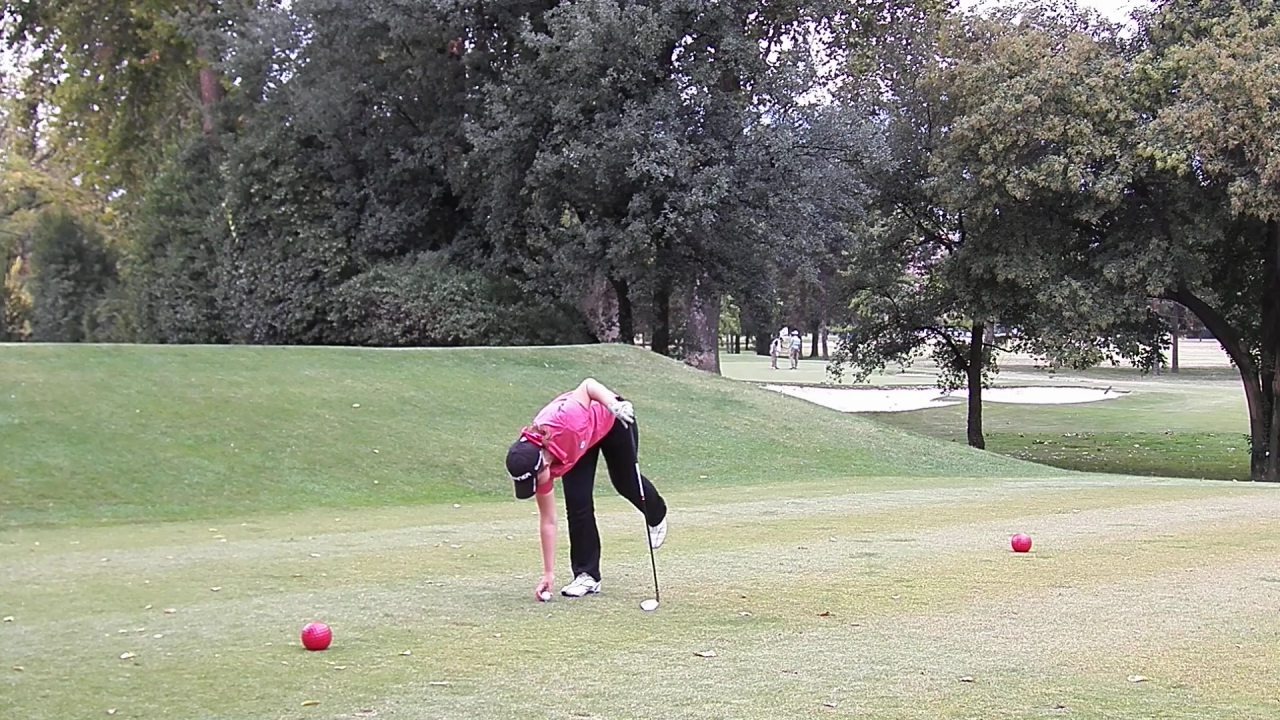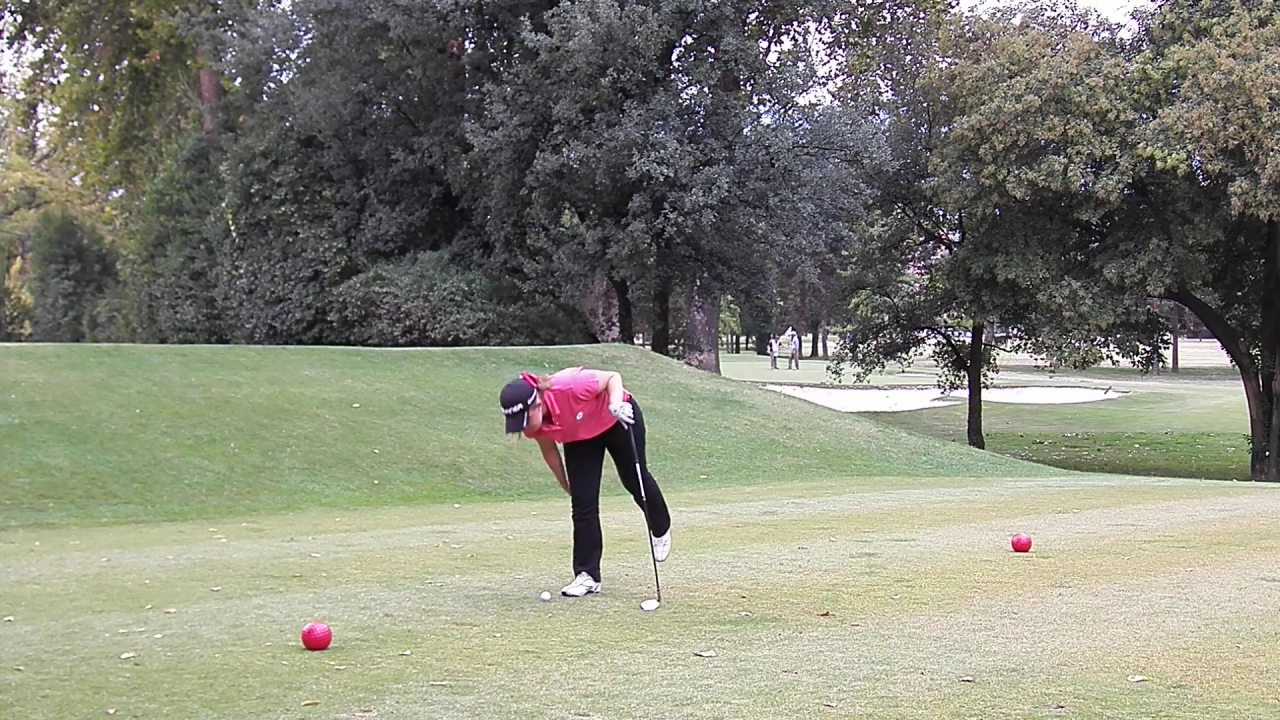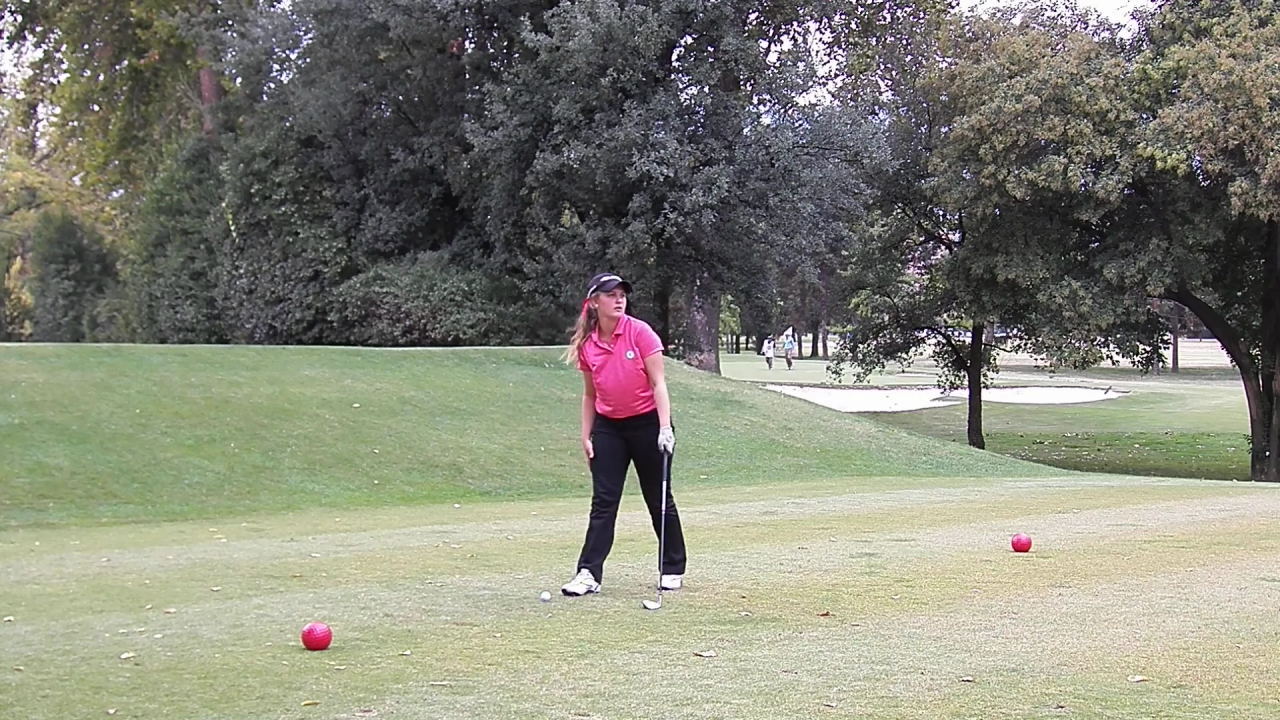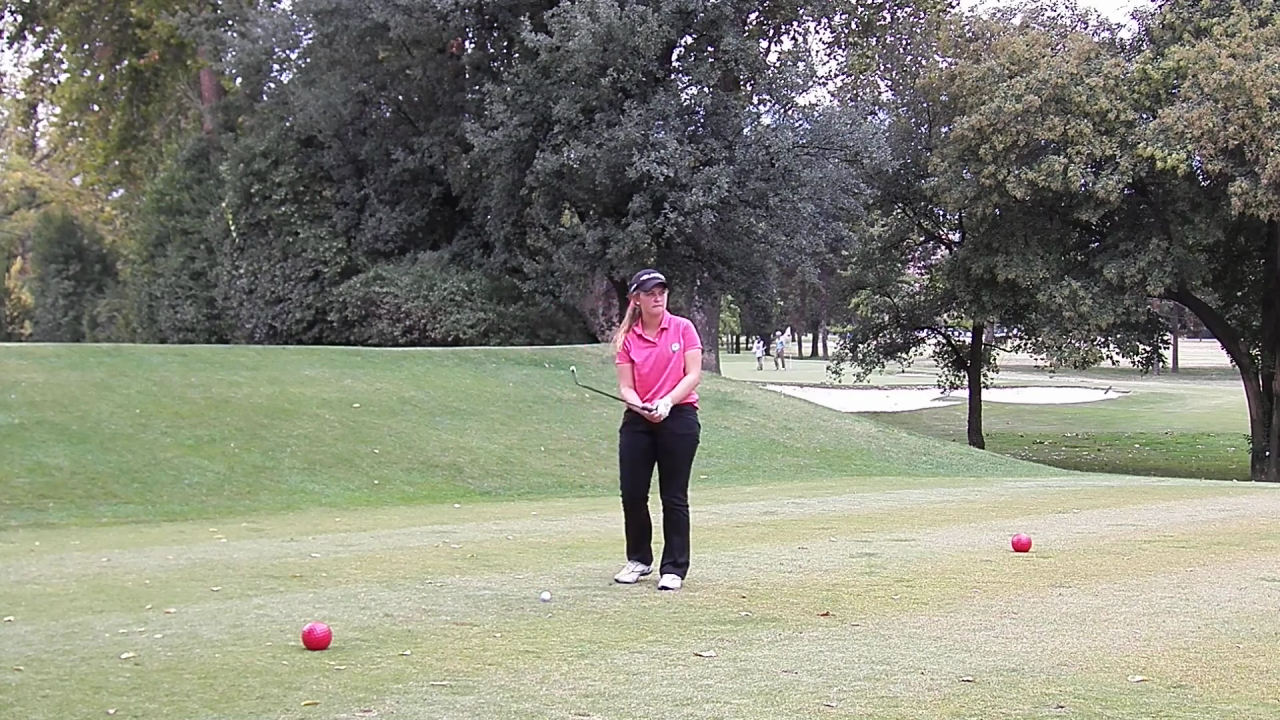
dt=0.7s
person 1, frame 1
left shoulder: (564, 423)
right shoulder: (536, 464)
left elbow: (587, 385)
right elbow: (548, 521)
left wrist: (614, 404)
right wrist: (548, 572)
left hip: (614, 421)
right hip: (578, 443)
left knee: (627, 482)
right knee: (577, 505)
left ankle: (656, 516)
right ankle: (587, 574)
person 1, frame 2
left shoulder: (568, 388)
right shoulder: (531, 425)
left elbow: (613, 377)
right elbow: (549, 449)
left wrist: (616, 404)
right wrist: (566, 484)
left hip: (619, 419)
right hip: (580, 439)
left knee: (636, 480)
right knee: (583, 502)
left ankle: (660, 529)
right ankle: (587, 573)
person 1, frame 3
left shoulder: (641, 333)
right shoulder: (585, 345)
left elbow: (659, 383)
right elbow: (589, 394)
left wrist: (664, 427)
right wrist: (586, 435)
left hip: (649, 425)
right hip: (608, 428)
left knee: (658, 499)
right knee: (603, 500)
left ankle: (673, 568)
right ankle: (588, 574)
person 1, frame 4
left shoulder: (683, 328)
right shoulder: (626, 337)
left elbow: (694, 375)
right elbow: (625, 387)
left wrist: (667, 401)
right wrist: (641, 406)
left hip: (679, 419)
right hip: (638, 421)
left knee: (674, 496)
right knee: (632, 493)
left ankle: (674, 567)
right ankle: (639, 558)
